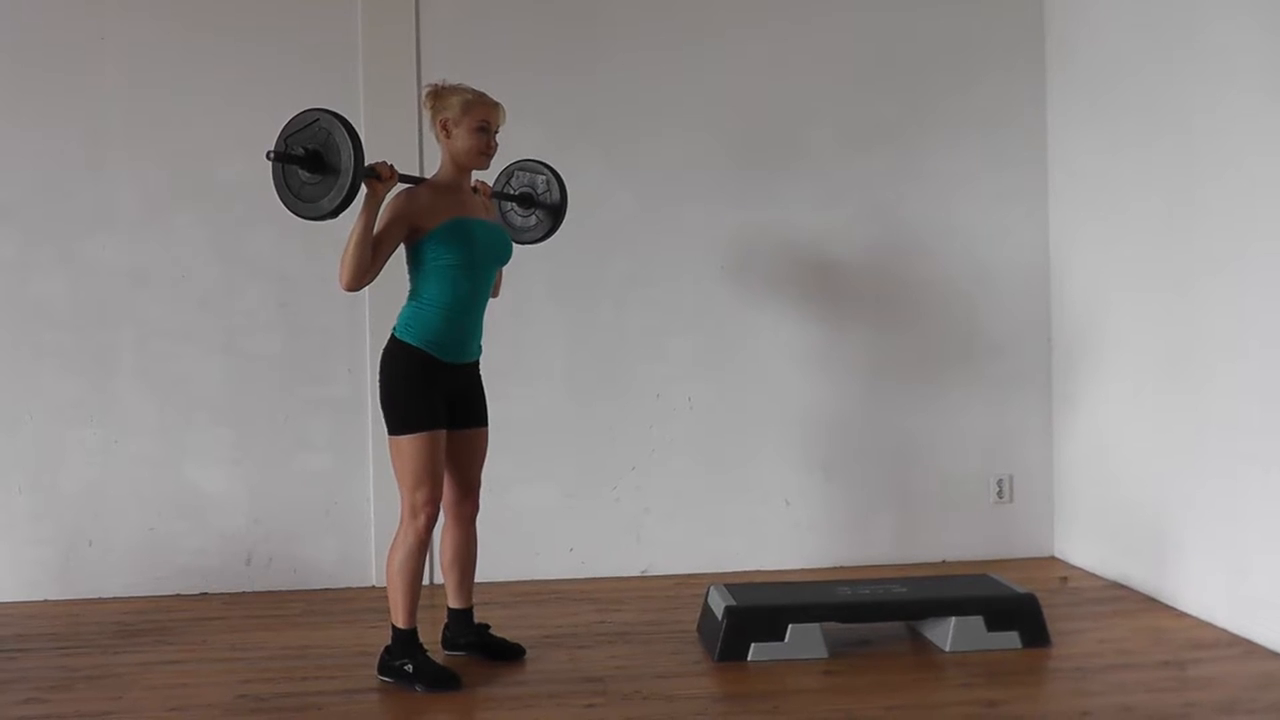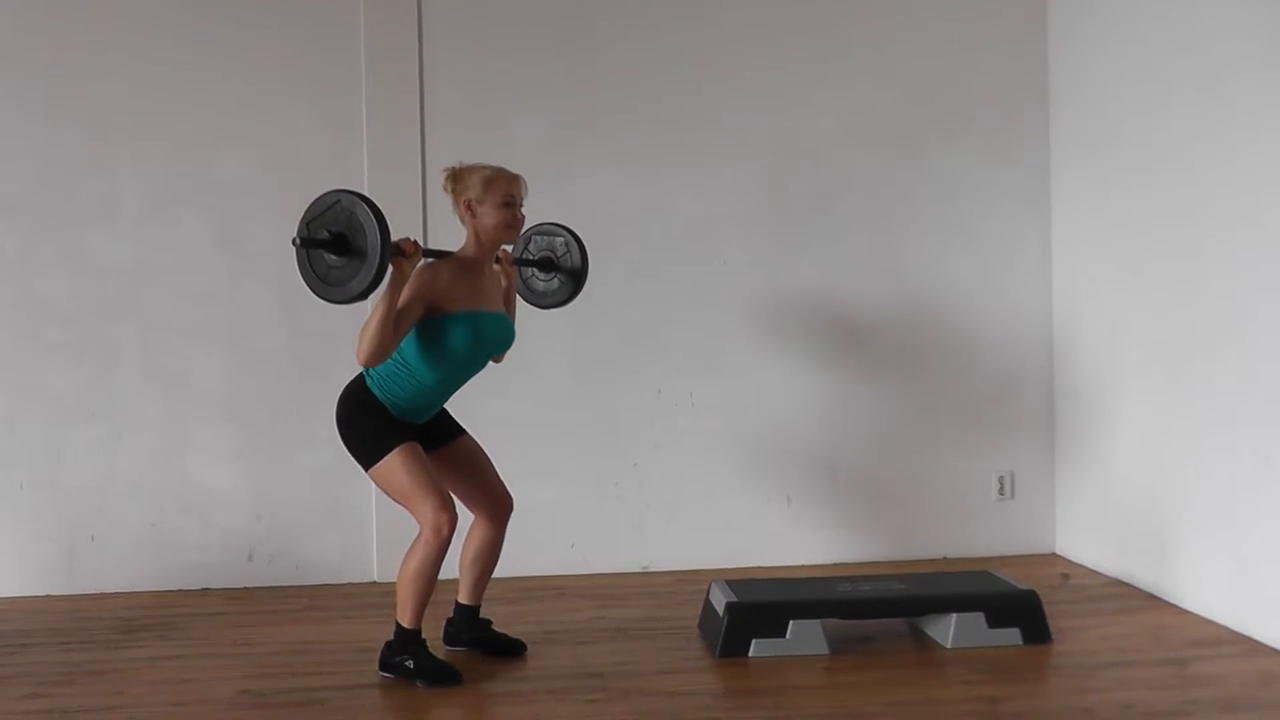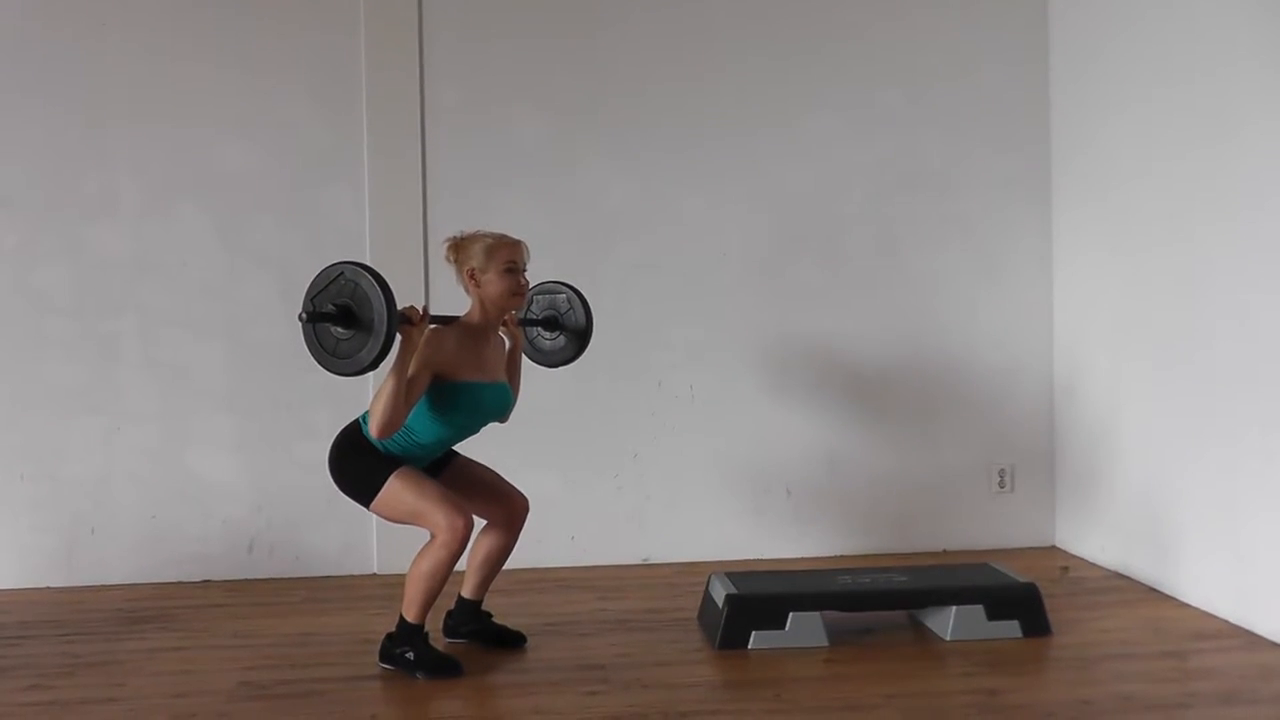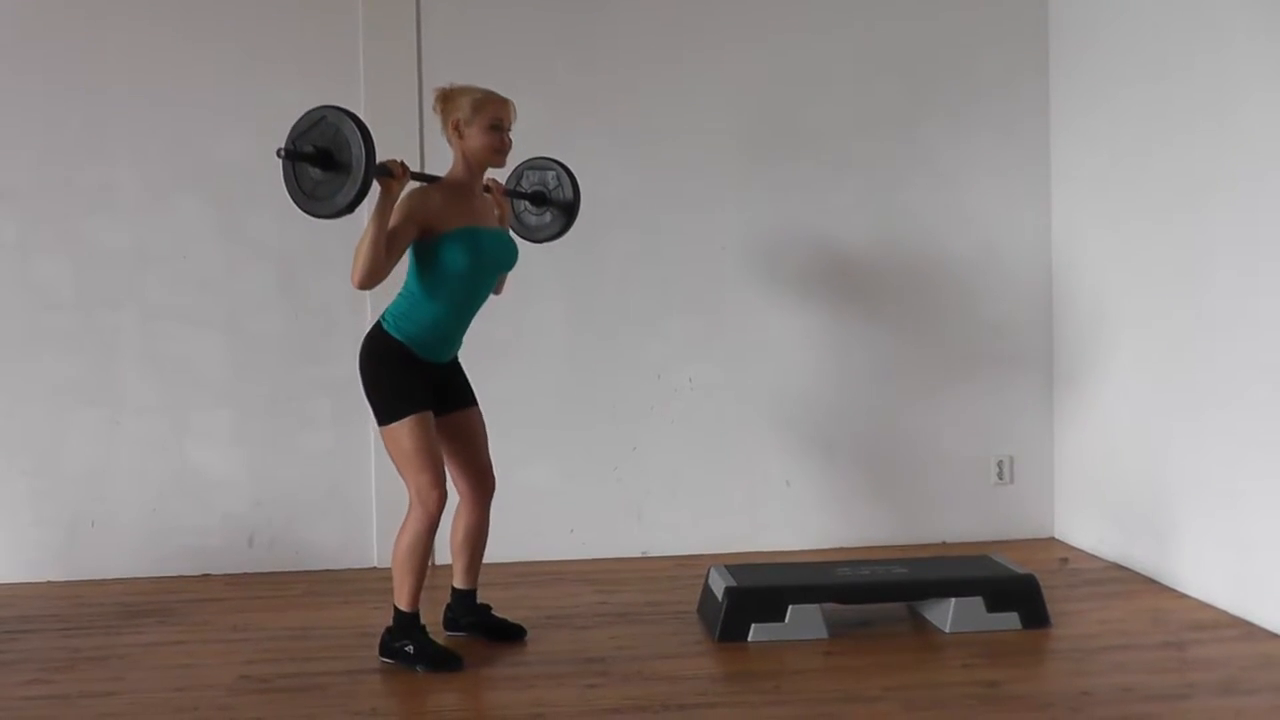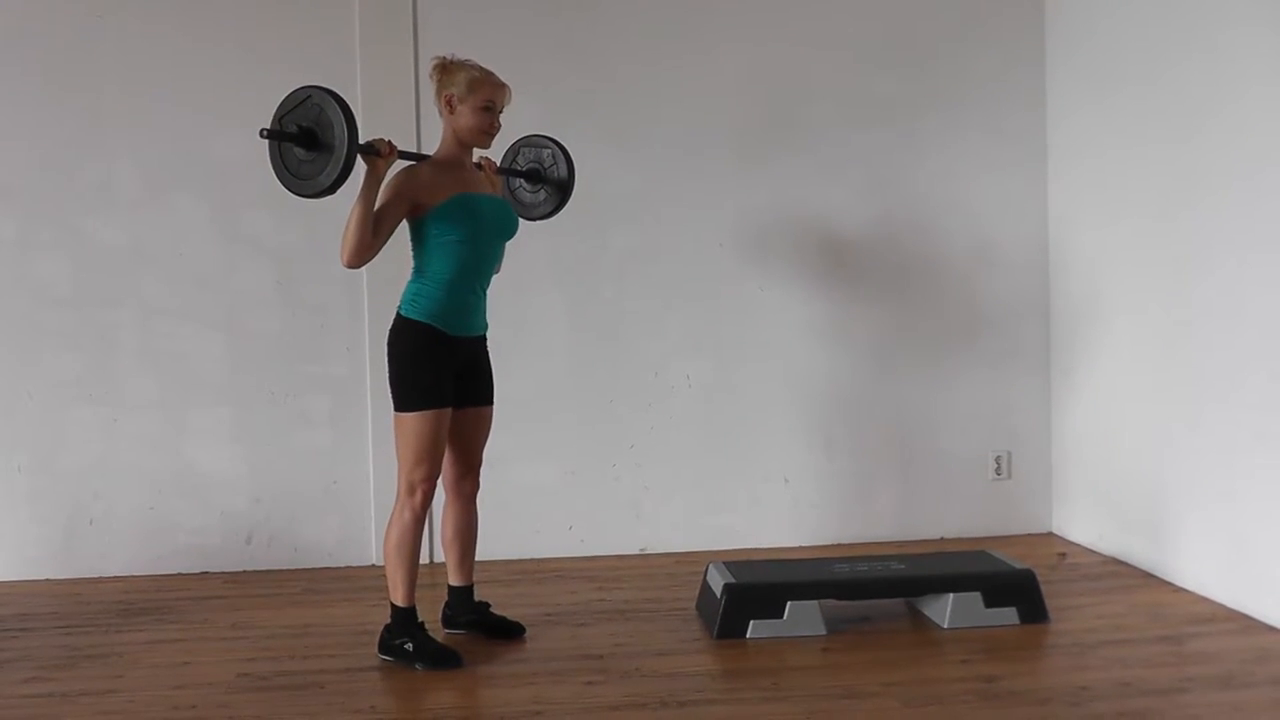
dt=1s
person 1, frame 1
left shoulder: (480, 203)
right shoulder: (413, 202)
right elbow: (353, 278)
right wrist: (373, 198)
left hip: (463, 367)
right hip: (415, 366)
left knee: (464, 504)
right knee: (421, 512)
left ankle: (462, 626)
right ankle: (400, 651)
person 1, frame 2
left shoulder: (490, 276)
right shoulder: (436, 276)
left elbow: (495, 351)
right elbow: (369, 354)
right wrist: (399, 277)
left hip: (422, 412)
right hip: (371, 410)
left knee: (497, 506)
right knee: (438, 518)
left ankle: (465, 622)
right ankle: (402, 648)
person 1, frame 3
left shoulder: (496, 343)
right shoulder: (442, 343)
left elbow: (500, 412)
right elbow: (381, 427)
right wrist: (408, 346)
left hip: (420, 456)
right hip: (363, 455)
left knee: (513, 507)
right knee: (454, 524)
left ankle: (465, 615)
right ankle: (403, 641)
person 1, frame 4
left shoulder: (485, 203)
right shoulder: (428, 200)
left elbow: (493, 285)
right elbow: (364, 277)
right wrist: (387, 196)
left hip: (441, 361)
right hip: (394, 358)
left knee: (479, 485)
right knee: (430, 495)
left ankle: (464, 607)
right ankle: (402, 633)
person 1, frame 5
left shoulder: (483, 178)
right shoulder: (418, 179)
right elbow: (355, 254)
right wrist: (373, 176)
left hip: (470, 341)
right hip: (422, 340)
left knee: (465, 480)
right knee: (418, 489)
left ankle: (462, 604)
right ankle: (400, 629)
